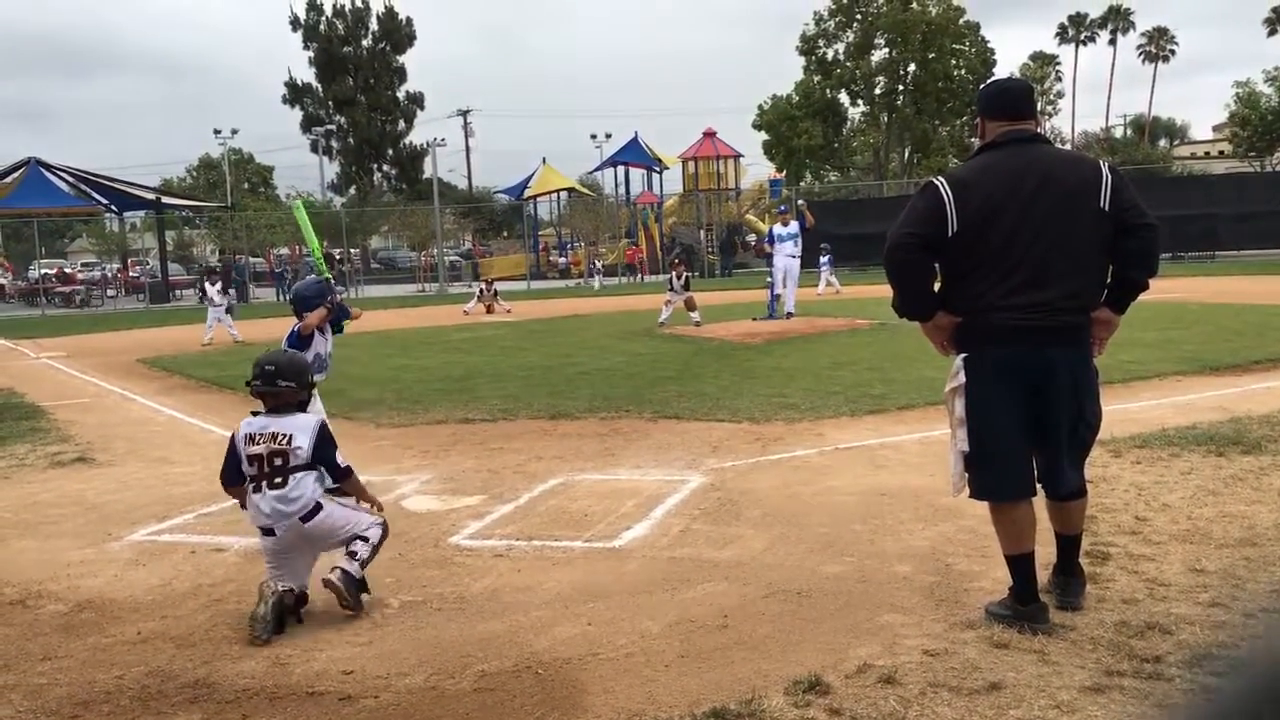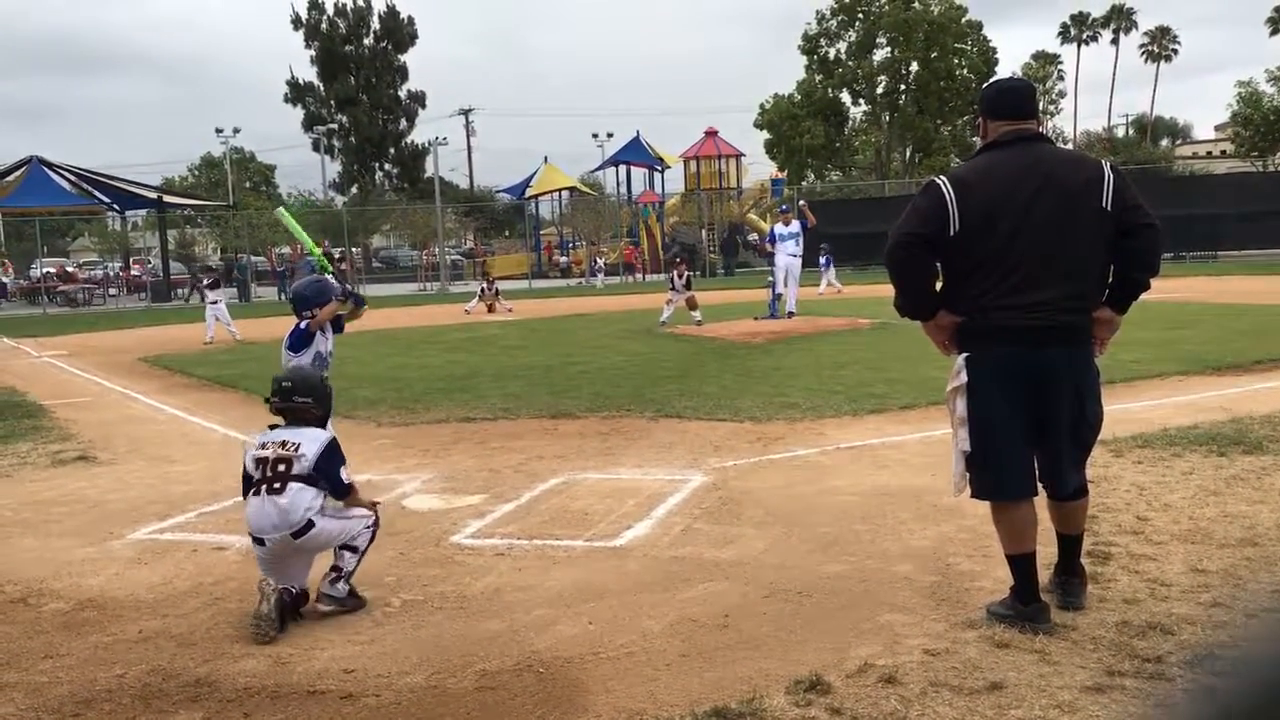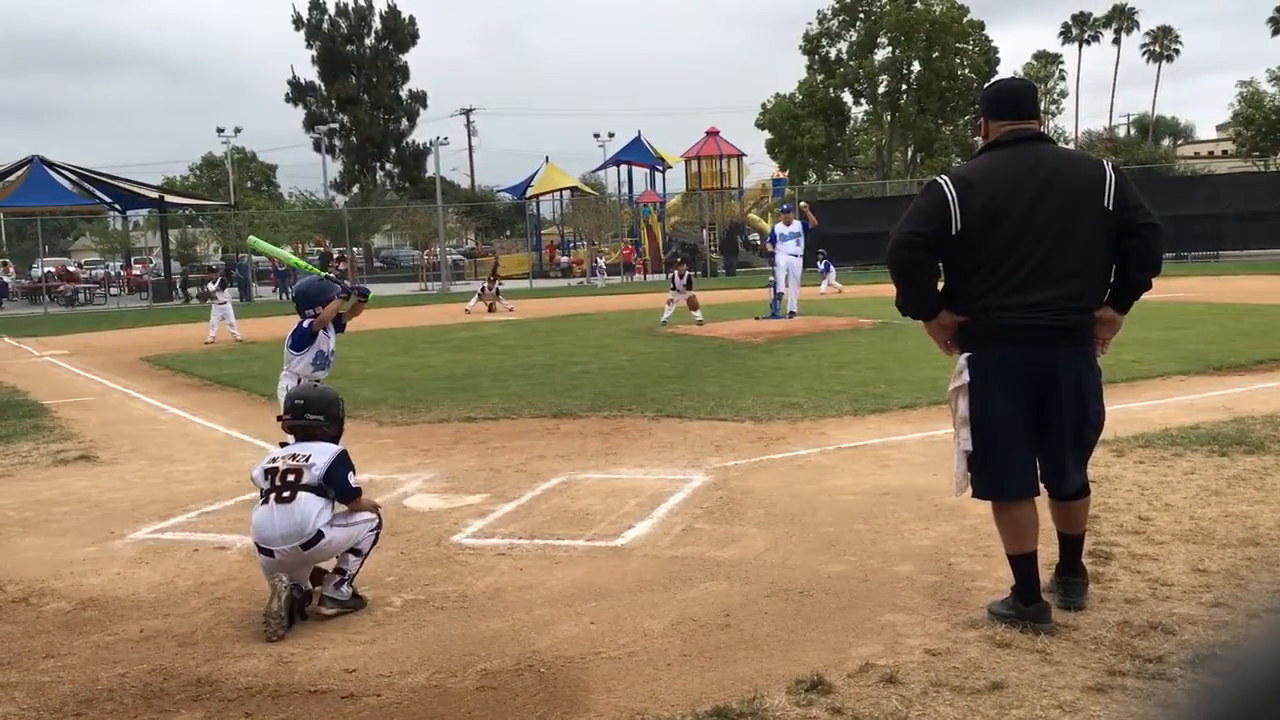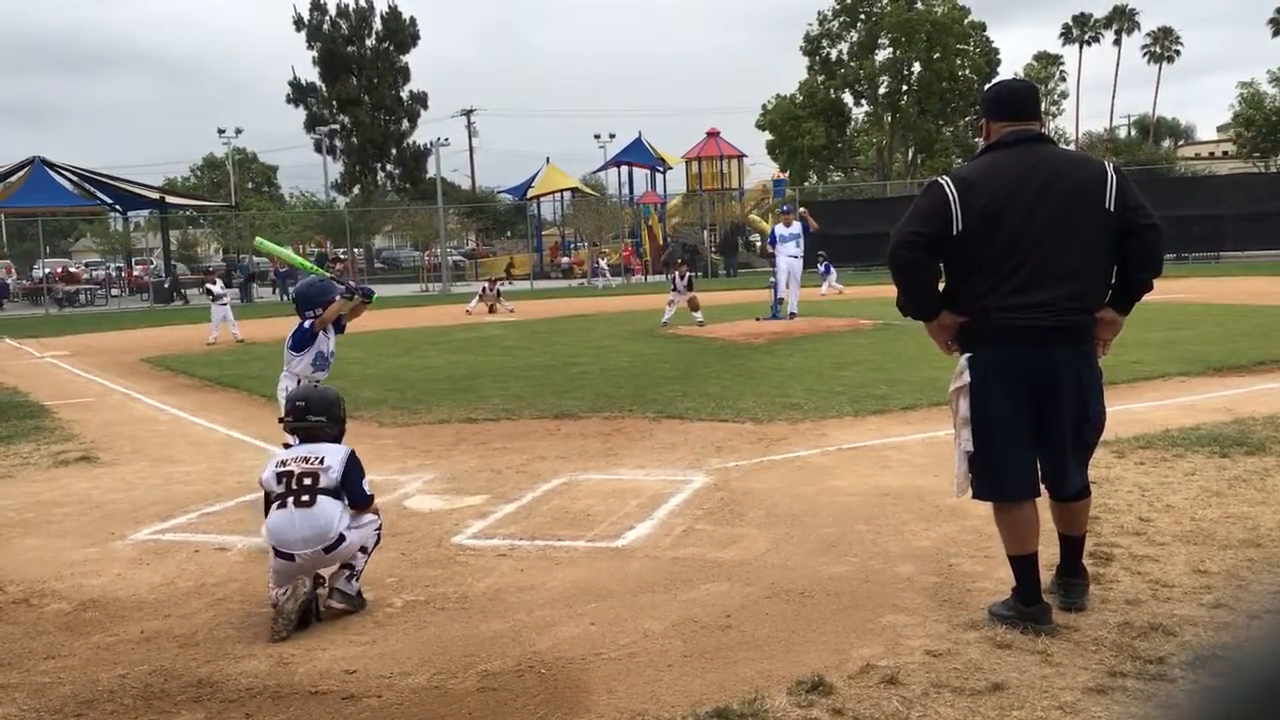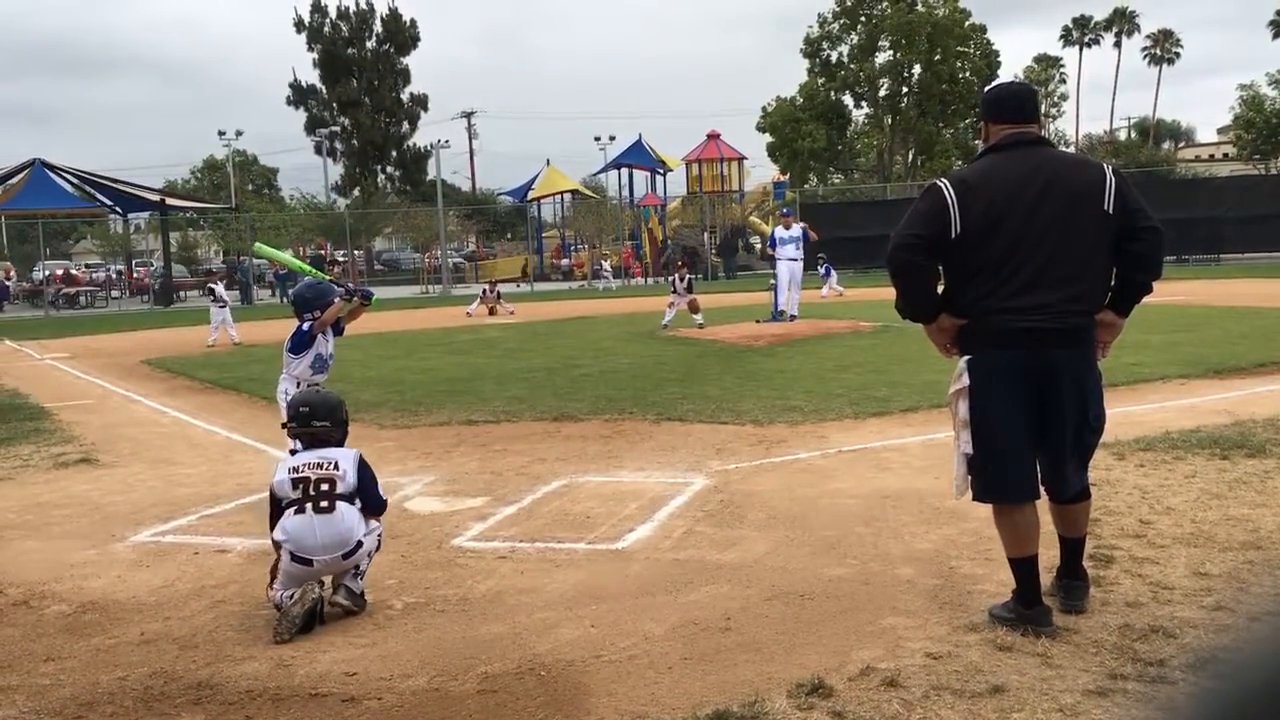
dt=0.3s
person 1, frame 1
left shoulder: (955, 186)
right shoulder: (1093, 175)
left elbow: (902, 251)
right elbow: (1143, 236)
left wrist: (927, 313)
right wrist: (1113, 305)
left hip: (991, 353)
right hip: (1069, 347)
left knee: (1005, 480)
right knee: (1065, 470)
left ankle: (1026, 600)
right ankle: (1069, 576)
person 1, frame 2
left shoulder: (956, 186)
right shoulder: (1096, 175)
left elbow: (903, 250)
right elbow: (1145, 236)
left wrist: (929, 312)
right wrist: (1115, 305)
left hip: (992, 352)
right hip: (1070, 346)
left knee: (1007, 480)
right knee: (1067, 470)
left ankle: (1027, 600)
right ankle: (1070, 576)
person 1, frame 3
left shoulder: (959, 186)
right shoulder: (1097, 175)
left elbow: (905, 249)
right elbow: (1146, 236)
left wrist: (931, 312)
right wrist: (1116, 305)
left hip: (994, 352)
right hip: (1072, 346)
left knee: (1008, 479)
right knee: (1068, 470)
left ankle: (1028, 599)
right ankle: (1071, 576)
person 1, frame 4
left shoulder: (959, 185)
right shoulder: (1099, 175)
left elbow: (906, 249)
right elbow: (1148, 236)
left wrist: (932, 312)
right wrist: (1118, 304)
left hip: (995, 351)
right hip: (1073, 346)
left knee: (1010, 480)
right knee: (1069, 470)
left ankle: (1029, 600)
right ankle: (1072, 577)
person 1, frame 5
left shoulder: (959, 189)
right shoulder: (1097, 178)
left elbow: (905, 252)
right elbow: (1147, 239)
left wrist: (930, 315)
right wrist: (1117, 308)
left hip: (994, 354)
right hip: (1073, 349)
left knee: (1009, 482)
right knee: (1069, 472)
left ankle: (1030, 602)
right ankle: (1073, 580)
person 2, frame 1
left shoulder: (243, 431)
right shoulder: (312, 425)
left elbow: (231, 485)
right elbow: (342, 475)
right wrist: (365, 496)
left hip: (273, 533)
right hip: (312, 518)
left knee: (289, 590)
right knee: (374, 524)
left ankle: (279, 597)
right ankle: (347, 574)
person 2, frame 2
left shoulder: (259, 442)
right shoulder: (322, 440)
left elbow: (249, 493)
right elbow: (343, 493)
right wrist: (363, 501)
left hip: (262, 539)
right hip: (301, 527)
left knee: (294, 593)
right knee: (366, 518)
left ankle: (280, 595)
right ankle: (334, 591)
person 2, frame 3
left shoulder: (272, 459)
right shoulder: (333, 453)
right elbow: (350, 498)
right wrist: (367, 504)
left hip: (267, 549)
right hip: (308, 539)
left knee: (298, 590)
right knee: (369, 520)
left ankle: (289, 594)
right ankle: (336, 594)
person 2, frame 4
left shoulder: (275, 463)
right shoulder: (342, 454)
right elbow: (363, 504)
right wrist: (370, 509)
left hip: (285, 551)
right hip: (329, 544)
left knee: (278, 591)
right knee: (370, 522)
left ankle: (292, 596)
right ankle: (344, 589)
person 2, frame 5
left shoulder: (283, 467)
right shoulder: (352, 459)
left elbow: (276, 526)
right elbow: (377, 509)
left wrist: (280, 562)
right wrist: (357, 514)
left hip: (298, 555)
right hip: (344, 550)
left knee: (279, 593)
right knee: (372, 527)
left ankle: (298, 600)
right ankle: (349, 588)
person 3, frame 1
left shoulder: (327, 325)
right shoulder: (300, 331)
left elbow: (357, 312)
right elbow: (308, 324)
left wrist: (344, 310)
right wrist: (328, 305)
left hip: (310, 393)
person 3, frame 2
left shoulder: (328, 326)
right shoulder: (302, 330)
left elbow: (352, 316)
right elbow: (319, 321)
left wrist: (358, 304)
right wrist: (341, 299)
person 3, frame 3
left shoulder: (330, 324)
right shoulder: (305, 329)
left elbow: (349, 315)
right elbow: (323, 320)
left wrist: (361, 299)
right wrist: (343, 297)
right hip: (294, 389)
person 3, frame 4
left shoulder: (330, 325)
right shoulder: (305, 330)
left elbow: (352, 314)
right elbow: (324, 319)
left wrist: (364, 300)
right wrist: (345, 296)
right hip: (294, 390)
person 3, frame 5
left shoulder: (328, 327)
right shoulder: (304, 331)
left elbow: (351, 316)
right elbow: (324, 321)
left wrist: (363, 302)
right wrist: (344, 298)
right hip: (293, 392)
right knee: (301, 444)
